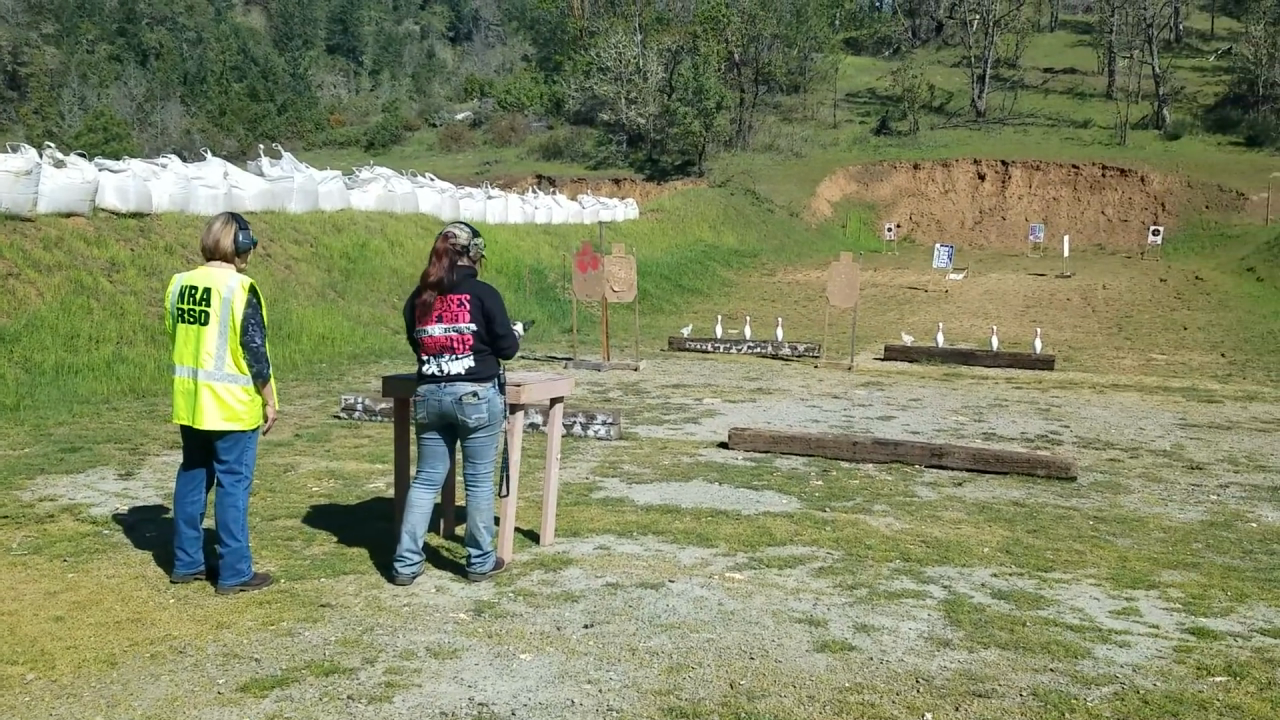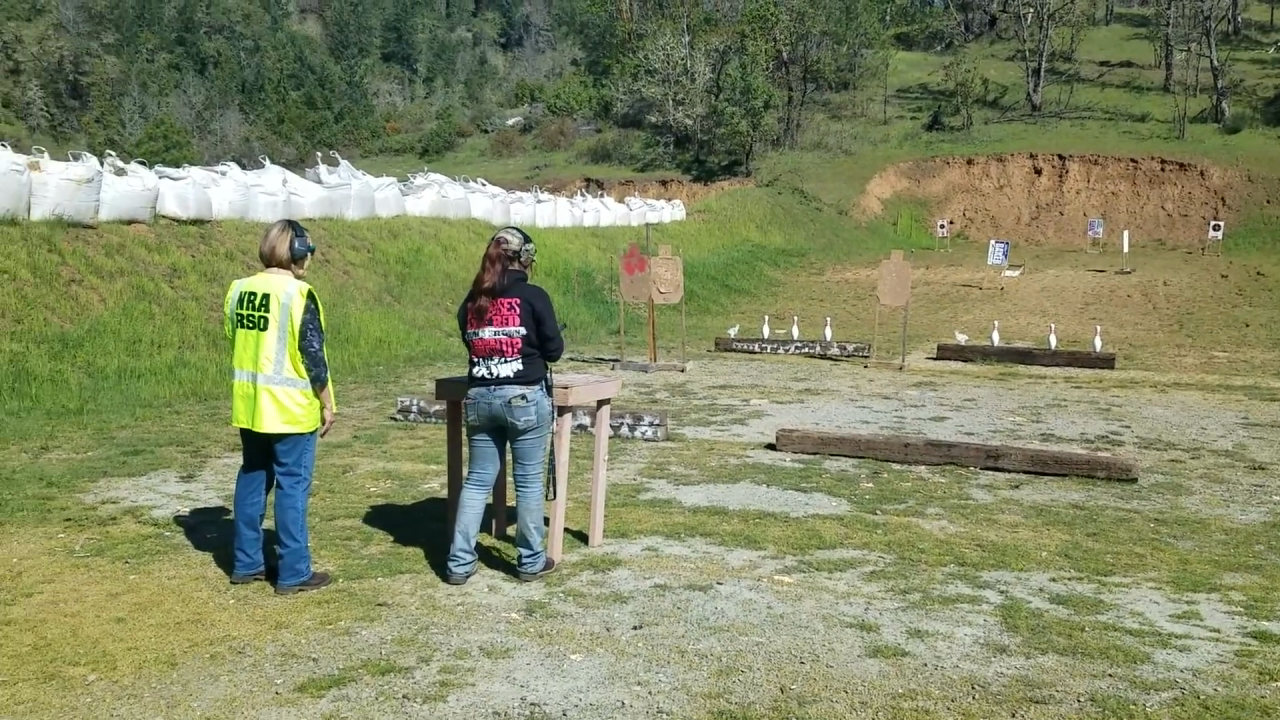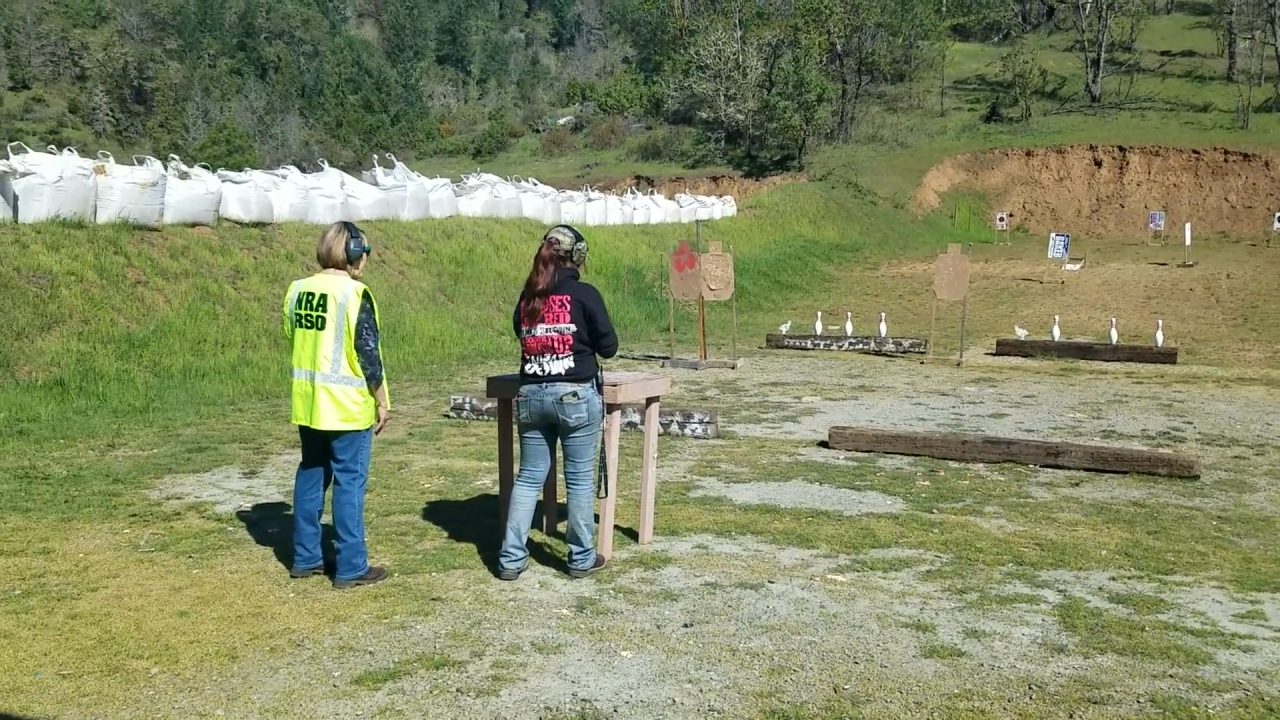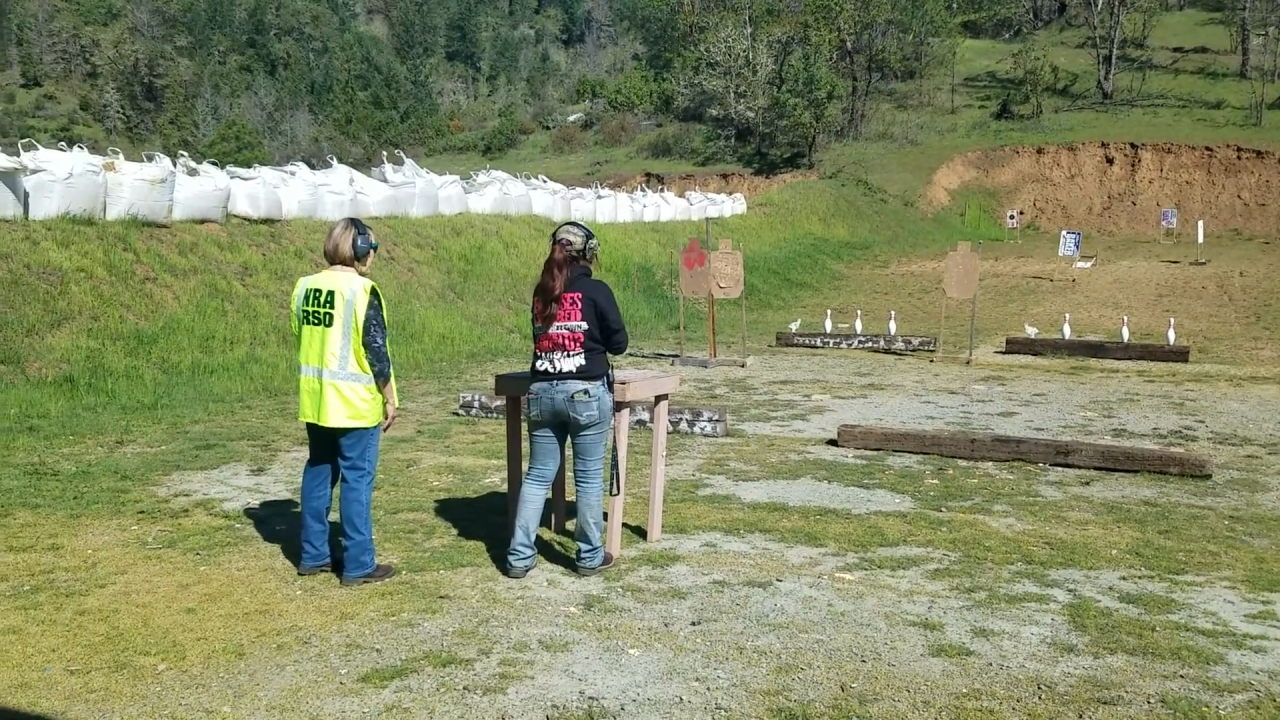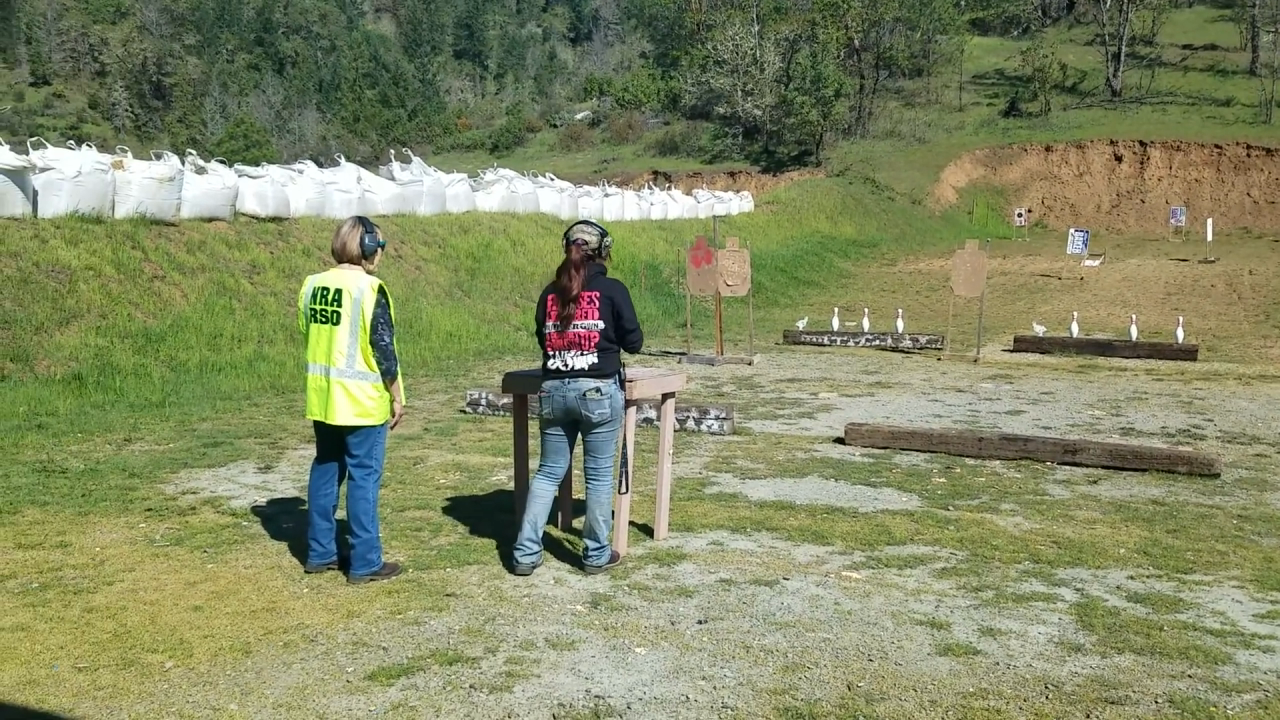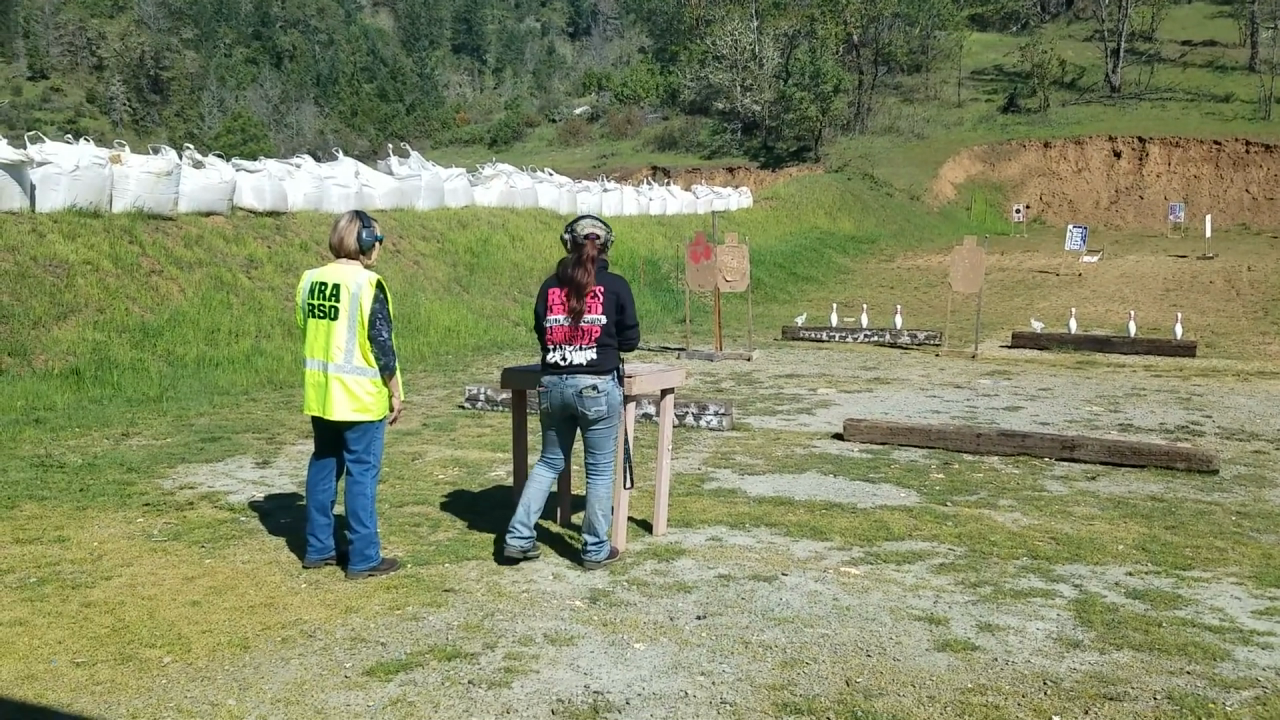
dt=0.3s
person 1, frame 1
left shoulder: (179, 284)
right shoulder: (241, 288)
left elbow: (176, 338)
right elbow: (256, 351)
right wrist: (269, 401)
left hip: (190, 402)
right hip: (232, 405)
left knee: (192, 478)
right knee: (233, 485)
left ankle: (186, 563)
right ankle: (234, 573)
person 1, frame 2
left shoulder: (239, 290)
right shoulder: (298, 294)
left elbow: (235, 343)
right elbow: (313, 356)
right wrist: (327, 404)
left hip: (250, 405)
right hip: (290, 408)
left knee: (252, 480)
right knee: (292, 486)
left ankle: (246, 563)
right ankle: (293, 572)
person 1, frame 3
left shoulder: (297, 291)
right shoulder: (354, 294)
left elbow: (295, 343)
right elbow: (368, 355)
right wrist: (381, 401)
left hip: (308, 404)
right hip: (347, 406)
left knee: (311, 476)
right knee: (349, 483)
left ankle: (306, 557)
right ankle: (351, 567)
person 1, frame 4
left shoulder: (305, 287)
right shoulder: (362, 290)
left elbow: (301, 339)
right elbow: (376, 352)
right wrist: (389, 399)
left hip: (316, 401)
right hip: (355, 404)
left knee: (318, 473)
right knee: (356, 480)
left ankle: (313, 555)
right ankle: (358, 565)
person 1, frame 5
left shoulder: (312, 285)
right shoulder: (370, 288)
left elbow: (309, 337)
right elbow: (384, 349)
right wrist: (396, 397)
left hip: (323, 399)
right hip: (362, 402)
left knee: (325, 471)
right knee: (363, 478)
left ankle: (320, 553)
right ankle: (365, 563)
person 1, frame 6
left shoulder: (310, 280)
right shoulder: (368, 283)
left elbow: (306, 332)
right elbow: (381, 345)
right wrist: (395, 392)
left hip: (321, 394)
right hip: (360, 397)
left knee: (323, 467)
right knee: (361, 474)
left ankle: (318, 548)
right ankle: (363, 558)
person 2, frame 1
left shoulder: (419, 297)
right shoulder: (482, 293)
right elbow: (507, 348)
right wrist: (514, 333)
left hip: (430, 396)
right hip: (477, 395)
left knee: (426, 479)
right knee: (479, 481)
left ankle: (406, 563)
right ankle: (480, 561)
person 2, frame 2
left shoulder: (472, 300)
right shoulder: (533, 296)
right elbow: (553, 350)
right wrist: (540, 341)
left hip: (480, 398)
right hip: (526, 398)
left knee: (477, 480)
right knee: (529, 481)
left ankle: (459, 563)
right ankle: (531, 561)
person 2, frame 3
left shoulder: (527, 297)
right shoulder: (584, 293)
right elbow: (608, 347)
left hip: (531, 395)
right hip: (576, 395)
left knee: (528, 477)
right knee: (579, 478)
left ankle: (511, 558)
right ankle: (581, 558)
person 2, frame 4
left shoulder: (541, 293)
right shoulder: (596, 290)
right elbow: (619, 343)
left hip: (542, 392)
right hip: (587, 392)
left knee: (538, 475)
right knee: (589, 477)
left ankle: (519, 556)
right ankle: (590, 556)
person 2, frame 5
left shoulder: (550, 292)
right shoulder: (612, 290)
left elbow: (543, 341)
right elbow: (633, 343)
left hip: (554, 390)
right hip: (599, 391)
left knee: (548, 471)
right knee: (599, 475)
left ankle: (526, 552)
right ankle: (596, 554)
person 2, frame 6
left shoulder: (551, 285)
right shoulder: (615, 285)
left elbow: (541, 334)
right elbow: (630, 340)
left hip: (553, 385)
right hip: (598, 386)
left knee: (549, 461)
right knee: (600, 469)
left ankle: (518, 536)
right ankle: (596, 549)
